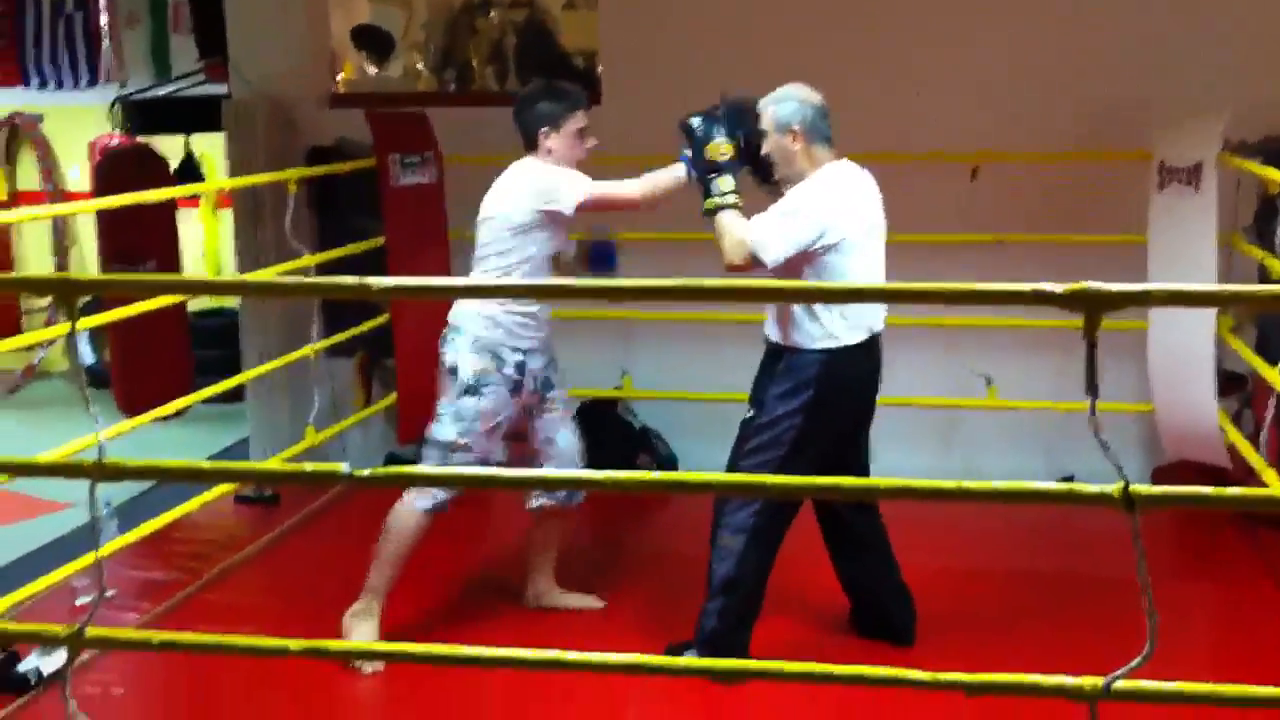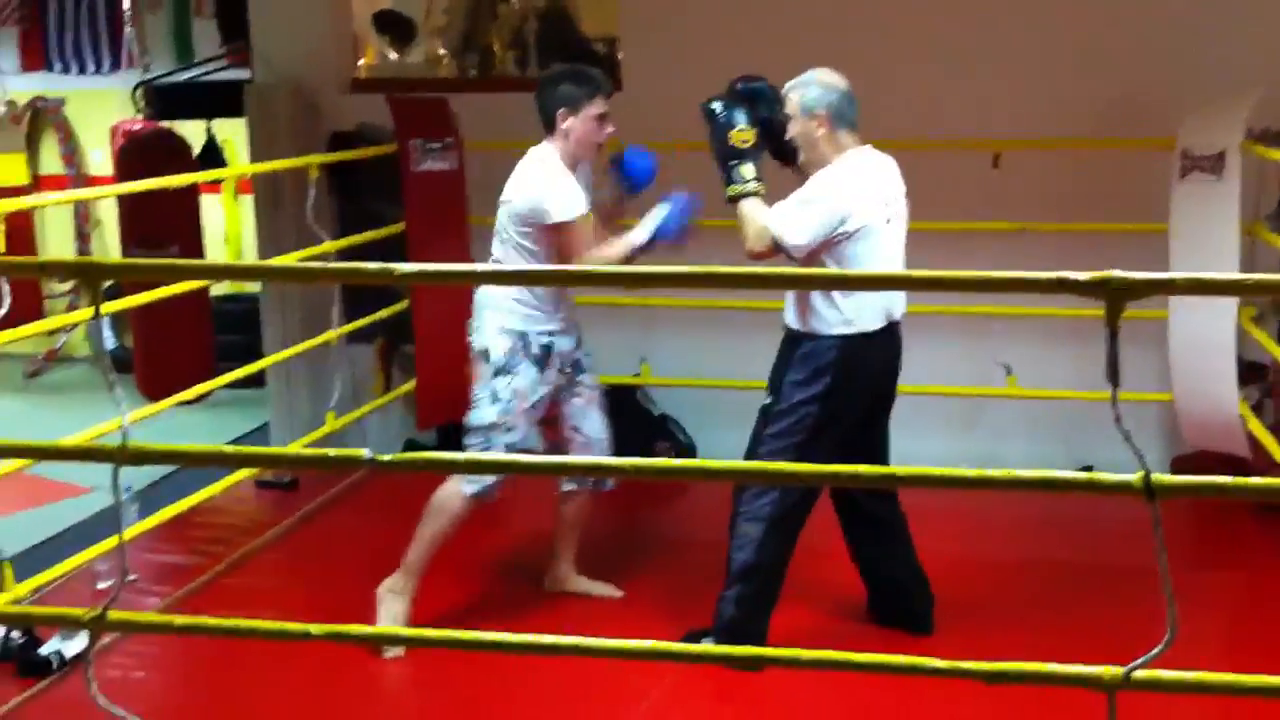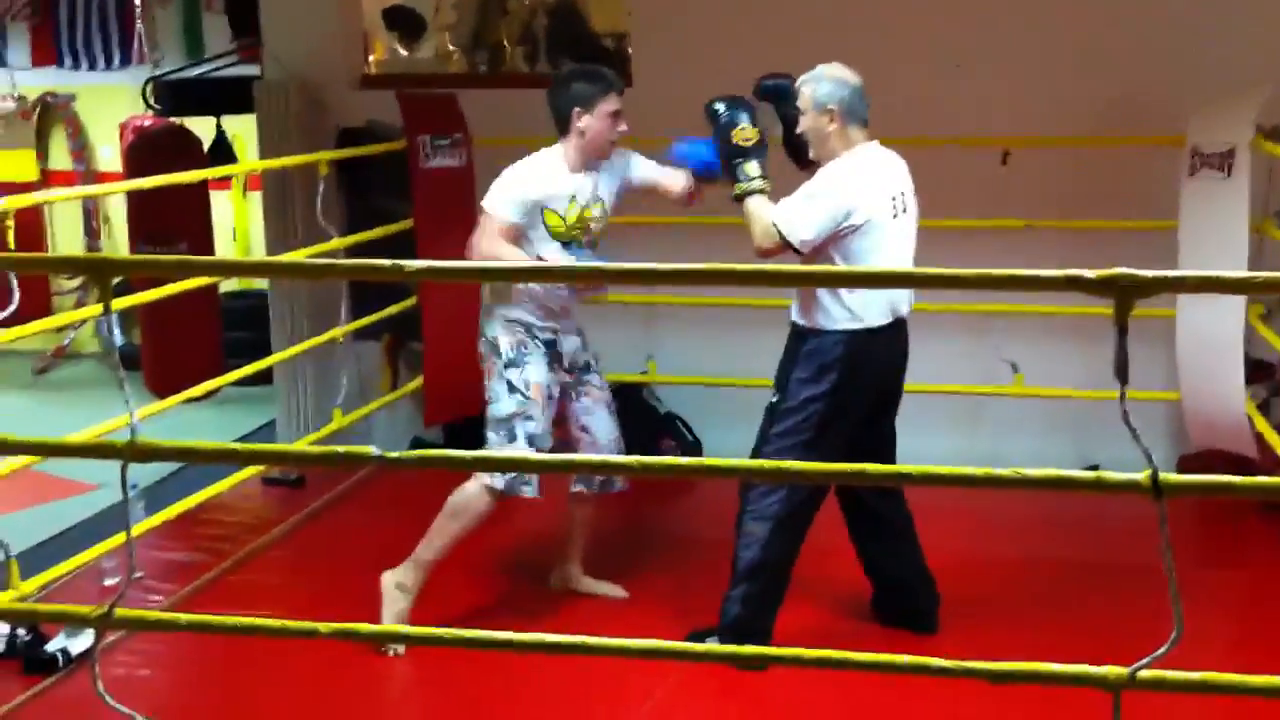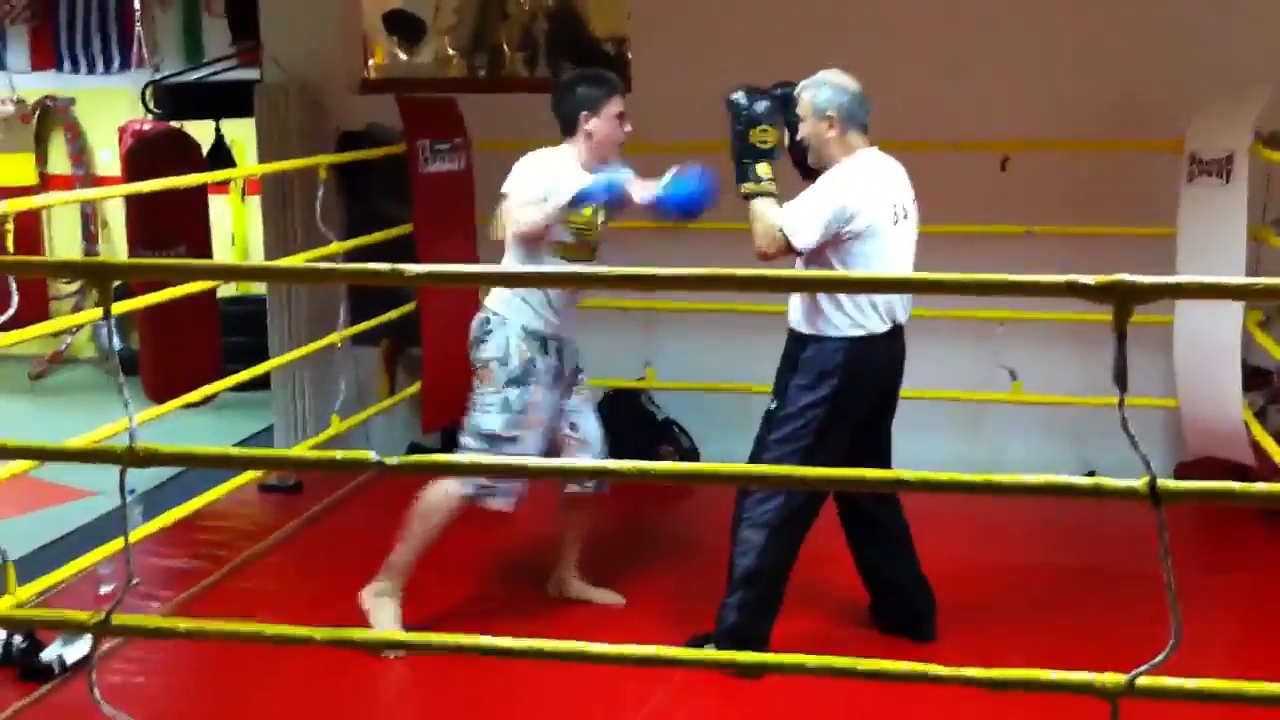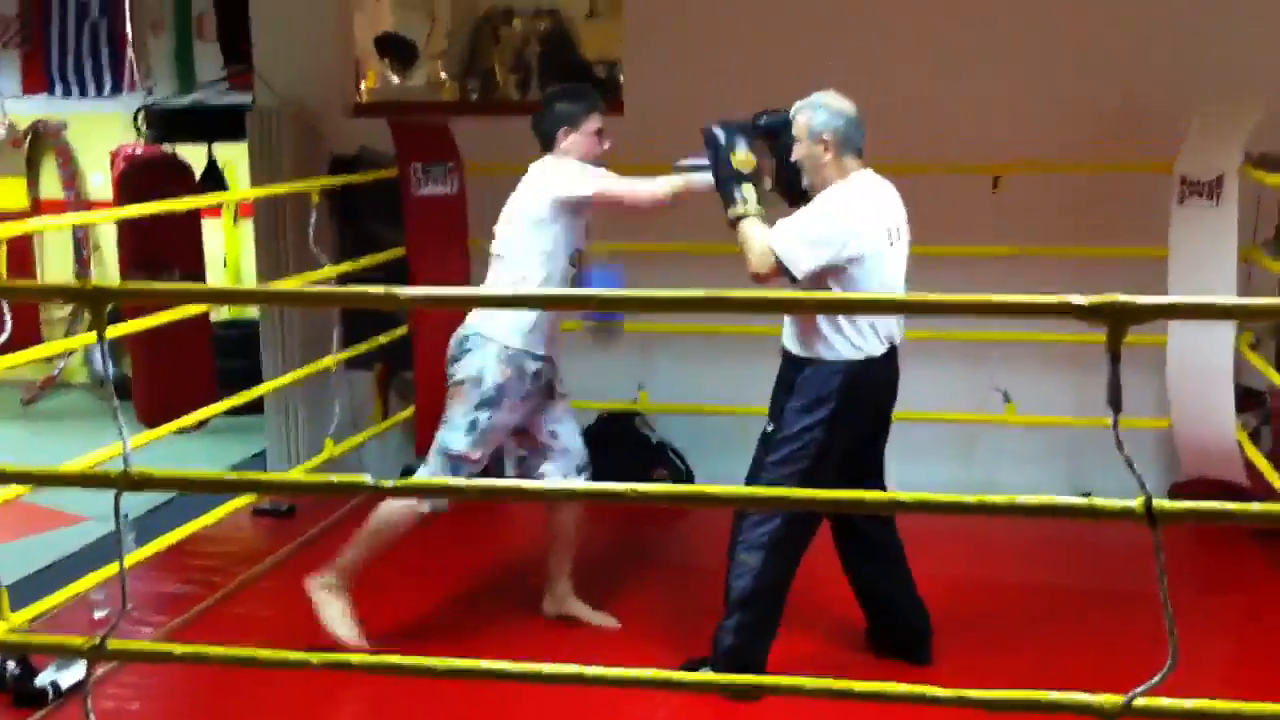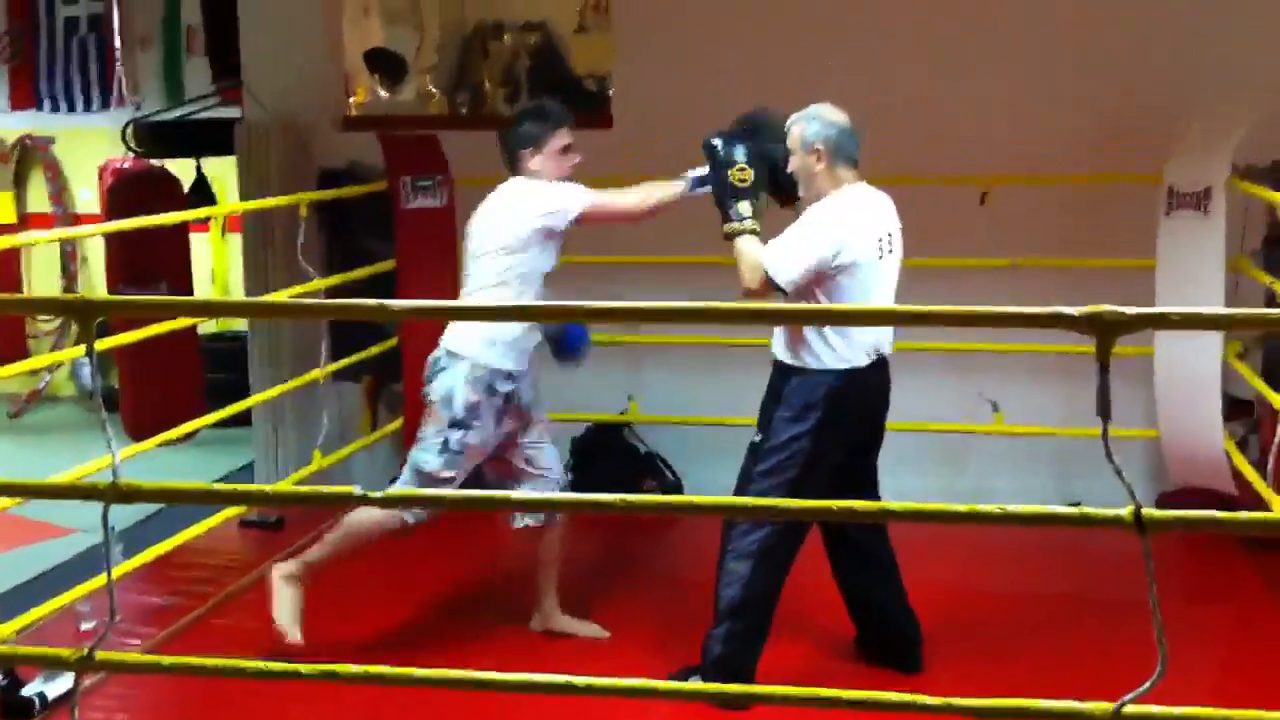
dt=0.1s
person 1, frame 1
left shoulder: (816, 200)
right shoulder: (854, 182)
left elbow: (738, 254)
right elbow: (789, 201)
left wrist: (718, 177)
right wrist: (746, 147)
left hip: (813, 369)
right hip: (853, 359)
left knee: (748, 501)
right knee: (845, 494)
left ankle: (720, 643)
right ankle: (887, 614)
person 1, frame 2
left shoulder: (838, 186)
right shoulder: (878, 168)
left elbow: (760, 241)
right elbow: (809, 176)
left wrist: (739, 164)
right wrist: (770, 119)
left hip: (831, 356)
right hip: (873, 347)
left knee: (767, 489)
right knee: (865, 481)
left ankle: (737, 630)
right ankle: (904, 602)
person 1, frame 3
left shoulder: (844, 181)
right shoulder: (886, 164)
left elbow: (767, 238)
right elbow: (818, 175)
left wrist: (744, 162)
right wrist: (787, 111)
left hip: (837, 352)
right hip: (880, 344)
left knee: (775, 487)
right knee: (871, 479)
left ankle: (743, 629)
right ankle: (909, 601)
person 1, frame 4
left shoulder: (847, 186)
right shoulder: (886, 172)
left elbow: (770, 241)
right elbow: (820, 199)
left wrist: (754, 162)
right wrist: (788, 146)
left hip: (833, 360)
right hip: (875, 351)
left knee: (771, 494)
right knee: (868, 485)
left ankle: (740, 635)
right ankle: (907, 609)
person 1, frame 5
left shoulder: (841, 208)
right shoulder: (878, 193)
left elbow: (762, 262)
right elbow: (815, 217)
left wrist: (737, 186)
right wrist: (776, 164)
left hip: (829, 383)
right hip: (870, 373)
left knee: (767, 516)
right knee: (862, 507)
left ankle: (736, 659)
right ankle: (903, 631)
person 1, frame 6
left shoulder: (833, 219)
right shoulder: (876, 206)
left elbow: (756, 279)
left wrist: (737, 201)
right wrist: (770, 186)
left hip: (819, 390)
right hip: (862, 381)
left knee: (758, 524)
right knee: (854, 515)
left ankle: (727, 667)
right ankle: (894, 639)
person 2, frame 1
left shoulder: (545, 181)
right shoulder: (539, 181)
right elbow: (629, 196)
right wrist: (689, 167)
left hip: (528, 350)
right hip: (482, 349)
left knee: (564, 462)
right knee: (438, 480)
left ankle: (541, 583)
right ankle: (367, 608)
person 2, frame 2
left shoulder: (573, 170)
right shoulder: (543, 177)
left elbow: (593, 224)
right elbow: (594, 258)
left wrist: (621, 187)
right wrist: (651, 228)
left hip: (557, 333)
right hip: (508, 332)
left knee: (592, 447)
right knee: (486, 466)
left ankle: (563, 569)
right ankle: (401, 588)
person 2, frame 3
left shoulder: (616, 165)
right shoulder: (529, 175)
left elbow: (680, 187)
right elbow: (482, 249)
right wrist: (554, 264)
left hip: (564, 334)
right hip: (519, 330)
left knee: (601, 447)
right knee: (512, 464)
left ankle: (569, 570)
right ankle: (406, 579)
person 2, frame 4
left shoulder: (609, 173)
right shoulder: (540, 166)
left elbow: (665, 199)
right elbow: (512, 233)
left wrist: (683, 189)
right wrist: (569, 203)
left hip: (554, 341)
right hip: (516, 335)
left knee: (586, 454)
left ankle: (566, 575)
right ankle: (386, 587)
person 2, frame 5
left shoulder: (574, 185)
right shoulder: (562, 176)
right elbow: (641, 196)
right wrist: (710, 178)
left hip: (533, 357)
right hip: (494, 354)
left knee: (568, 467)
right knee: (441, 480)
left ankle: (559, 595)
right ankle: (334, 582)
person 2, frame 6
left shoulder: (507, 203)
right shoulder: (538, 197)
right elbow: (626, 205)
right wrist: (692, 181)
left hip: (506, 375)
right hip: (472, 373)
left knee: (548, 489)
right knee: (417, 495)
left ankle: (547, 611)
right ankle: (295, 574)
